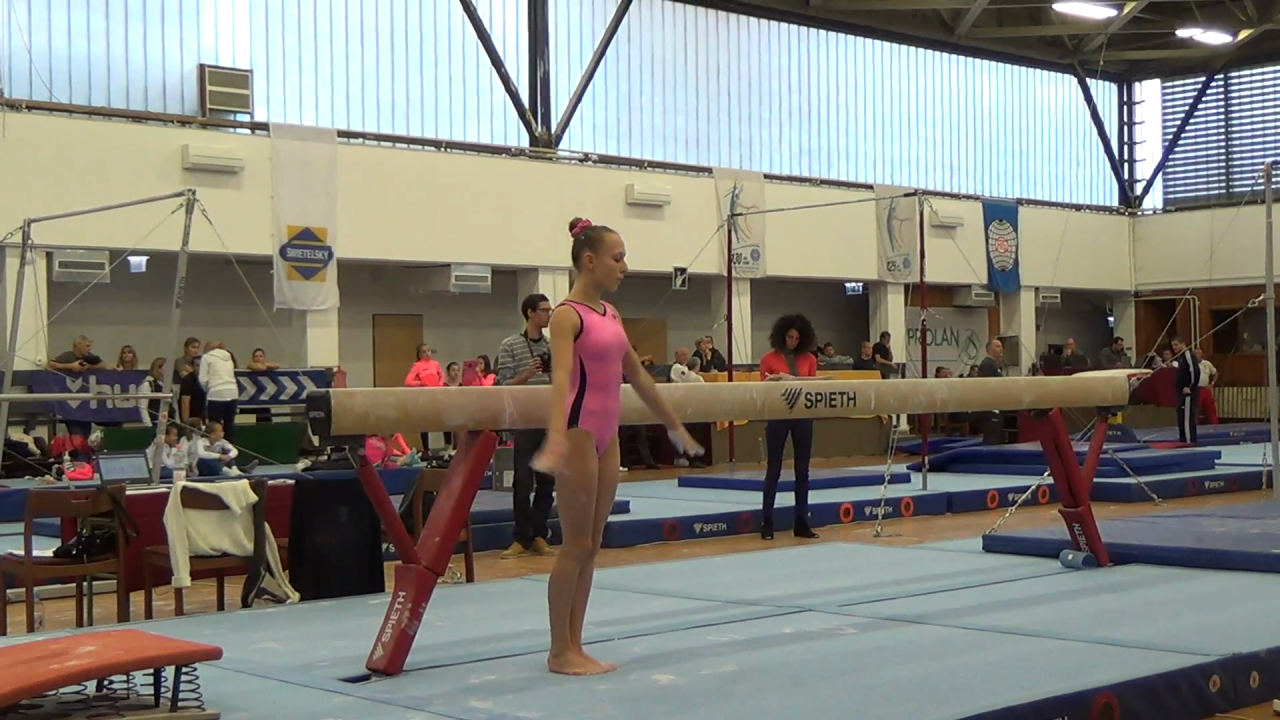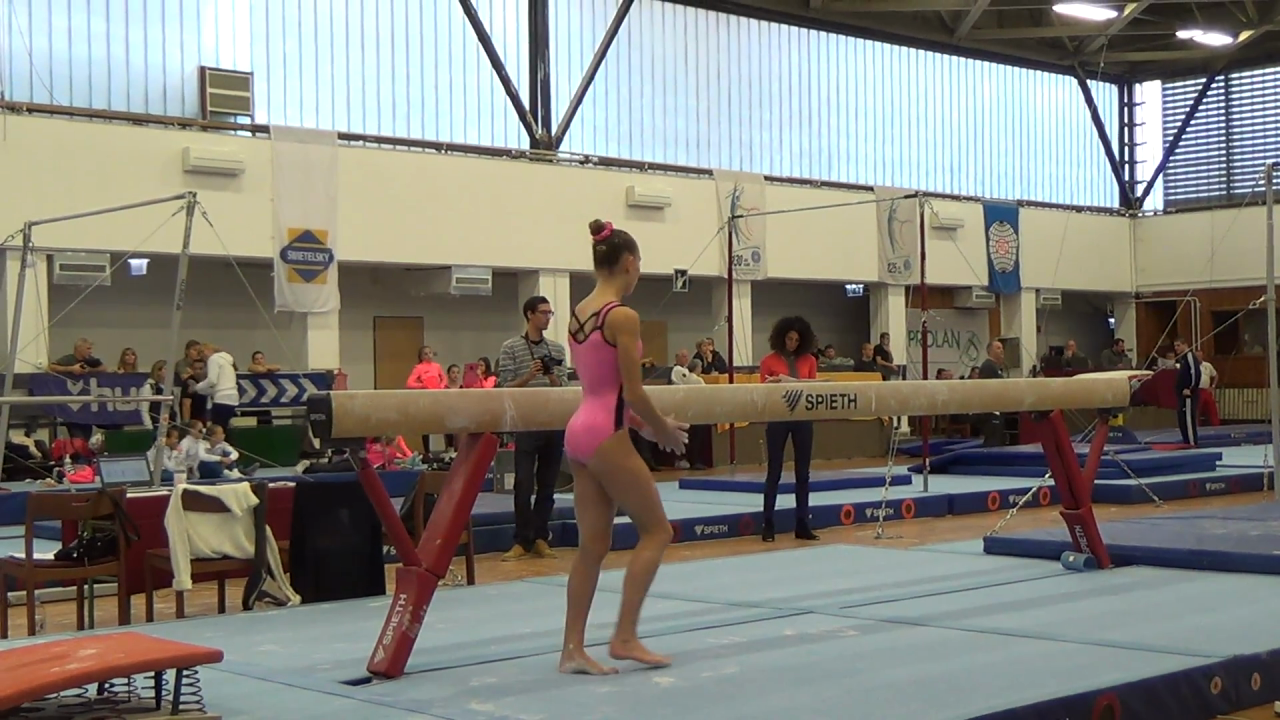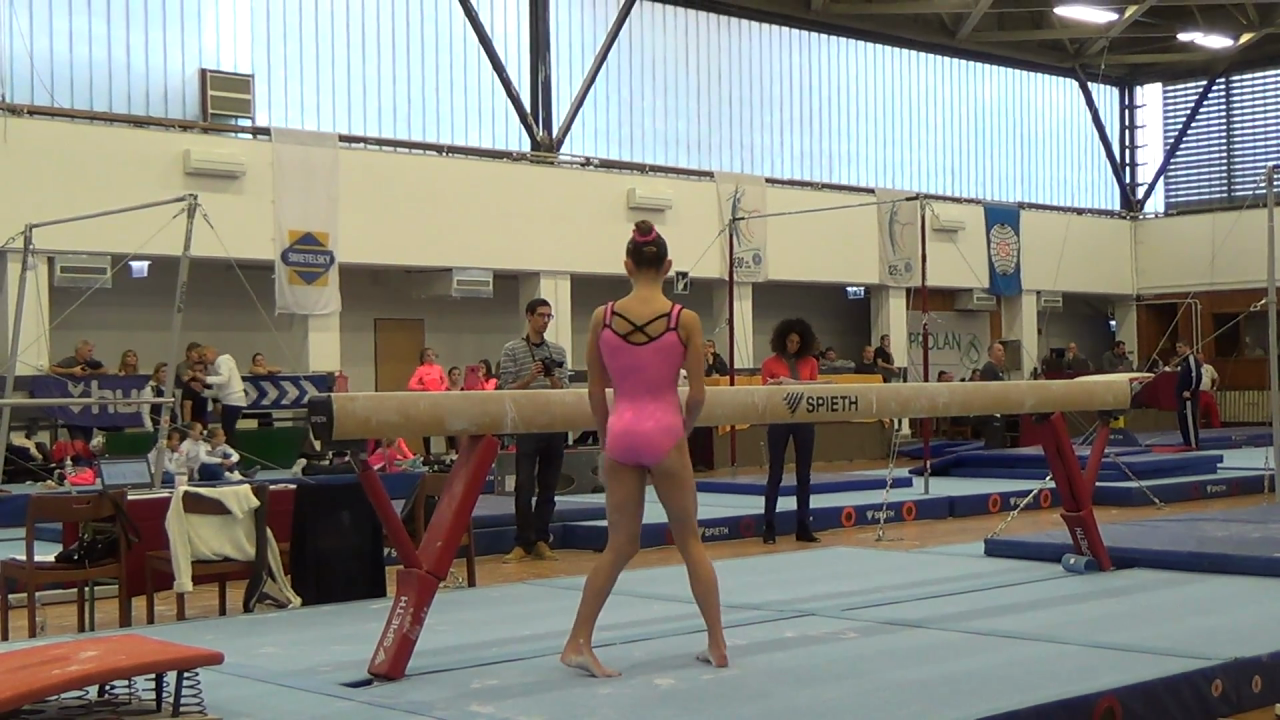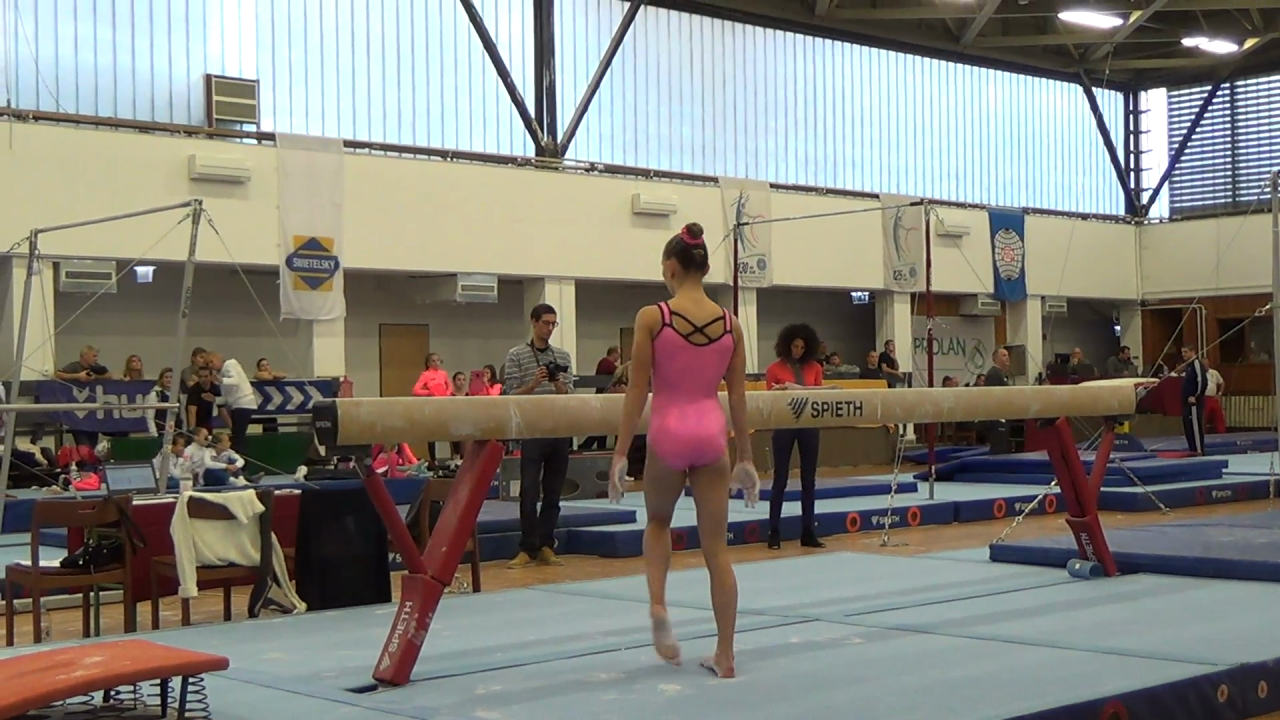
dt=0.3s
person 1, frame 1
left shoulder: (606, 313)
right shoulder: (567, 314)
left elbow: (636, 375)
right elbow: (560, 380)
left wrist: (674, 426)
right wrist: (554, 441)
left hip: (603, 435)
right hip: (578, 433)
left knee: (589, 545)
right knee: (576, 544)
left ankle: (572, 645)
right ankle: (561, 649)
person 1, frame 2
left shoulder: (579, 314)
right shoulder: (624, 317)
right elbow: (635, 392)
left wrist: (653, 422)
right wrist: (663, 427)
left hip: (580, 431)
right hip: (606, 436)
left knee: (593, 543)
right knee: (656, 531)
left ankle: (572, 647)
right ankle: (625, 636)
person 1, frame 3
left shoulder: (602, 317)
right shoulder: (685, 319)
left elbow: (596, 391)
right elbow: (698, 393)
left wrist: (607, 438)
left hip: (621, 433)
right hip: (663, 435)
left knee: (621, 544)
right knee: (690, 542)
left ankle: (578, 643)
right ankle: (717, 645)
person 1, frame 4
left shoulder: (651, 317)
right shoulder: (729, 323)
left elbow: (637, 390)
right elbow: (738, 396)
left wrist: (620, 452)
right wrist: (745, 456)
left hip: (668, 434)
right hip: (712, 435)
left knee: (658, 522)
right knee: (715, 548)
left ankle: (659, 610)
right ankle: (724, 654)
person 2, frame 1
right shoulder: (510, 345)
right elbow: (503, 385)
left wrist: (552, 375)
right wrist: (527, 374)
left knee: (546, 482)
right knee: (523, 483)
left ankle: (539, 536)
right ankle: (521, 538)
person 2, frame 2
left shoulder: (557, 348)
right shoulder: (511, 347)
left elbow: (564, 389)
right elbow: (505, 387)
left wrist: (553, 378)
right wrist: (528, 376)
left knee: (547, 485)
right knee: (523, 485)
left ankle: (540, 538)
right ankle: (522, 541)
person 2, frame 3
left shoulder: (558, 351)
right shoulder: (512, 350)
left elbow: (565, 391)
right elbow: (506, 389)
left wrist: (553, 380)
right wrist: (529, 379)
left knee: (548, 487)
right knee: (524, 487)
left ankle: (541, 540)
right ankle: (523, 543)
person 2, frame 4
left shoulder: (563, 356)
right shoulder: (516, 355)
left elbow: (570, 396)
right elbow: (511, 395)
left wrist: (559, 385)
right wrist: (534, 384)
left knee: (553, 492)
right knee: (529, 492)
left ankle: (546, 546)
right ankle: (528, 548)
person 3, frame 1
left shoulder: (809, 359)
right shoulder: (769, 359)
right wrist: (772, 381)
left hip: (803, 416)
right hip: (778, 416)
left knee: (802, 470)
right knee: (773, 469)
left ankle: (801, 522)
right ankle: (767, 523)
person 3, frame 2
left shoulder: (809, 360)
right shoulder: (769, 361)
right wrist: (771, 383)
left hip: (803, 418)
right hip: (778, 418)
left knee: (803, 472)
right knee: (774, 472)
left ankle: (802, 524)
right ankle: (768, 525)
person 3, frame 3
left shoulder: (810, 362)
right shoulder: (770, 364)
right wrist: (774, 385)
left hip: (804, 420)
right hip: (779, 420)
left knee: (804, 474)
right knee: (775, 474)
left ankle: (803, 526)
right ankle: (769, 527)
person 3, frame 4
left shoulder: (814, 368)
right shoulder: (775, 369)
right wrist: (778, 391)
left hip: (809, 425)
right hip: (784, 426)
left knee: (808, 480)
right knee: (780, 479)
left ankle: (808, 532)
right ankle: (774, 532)
